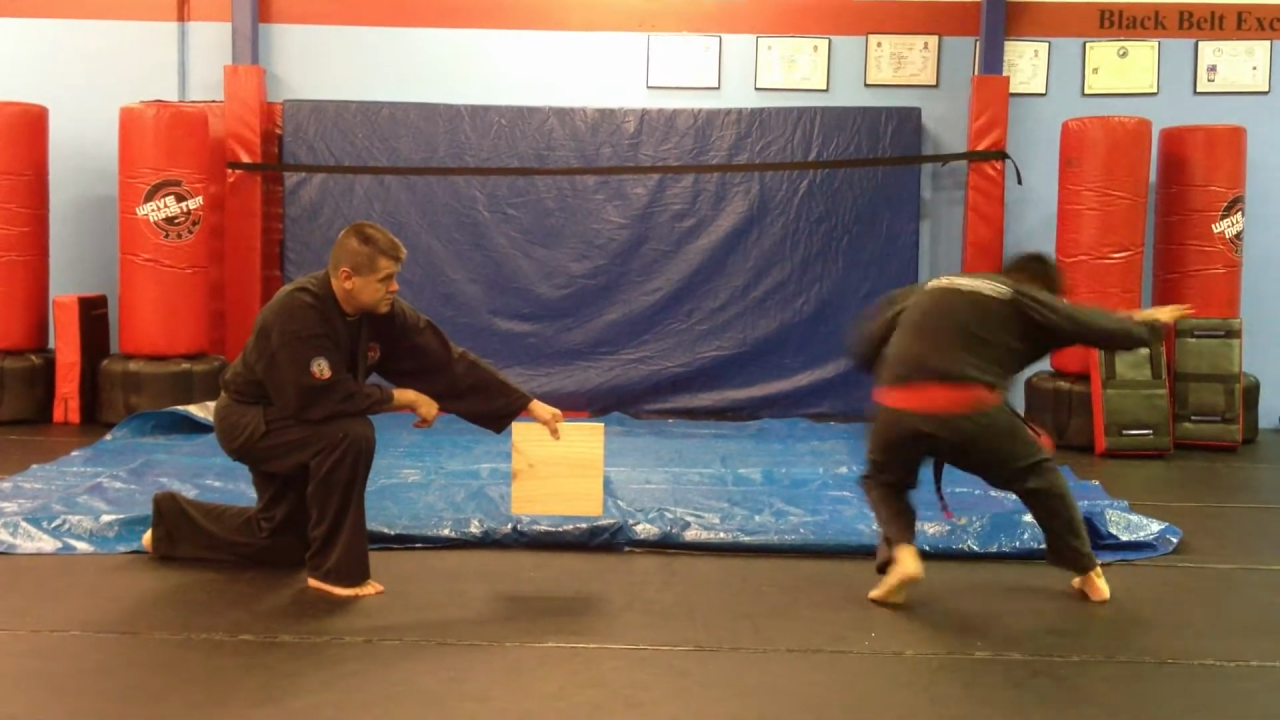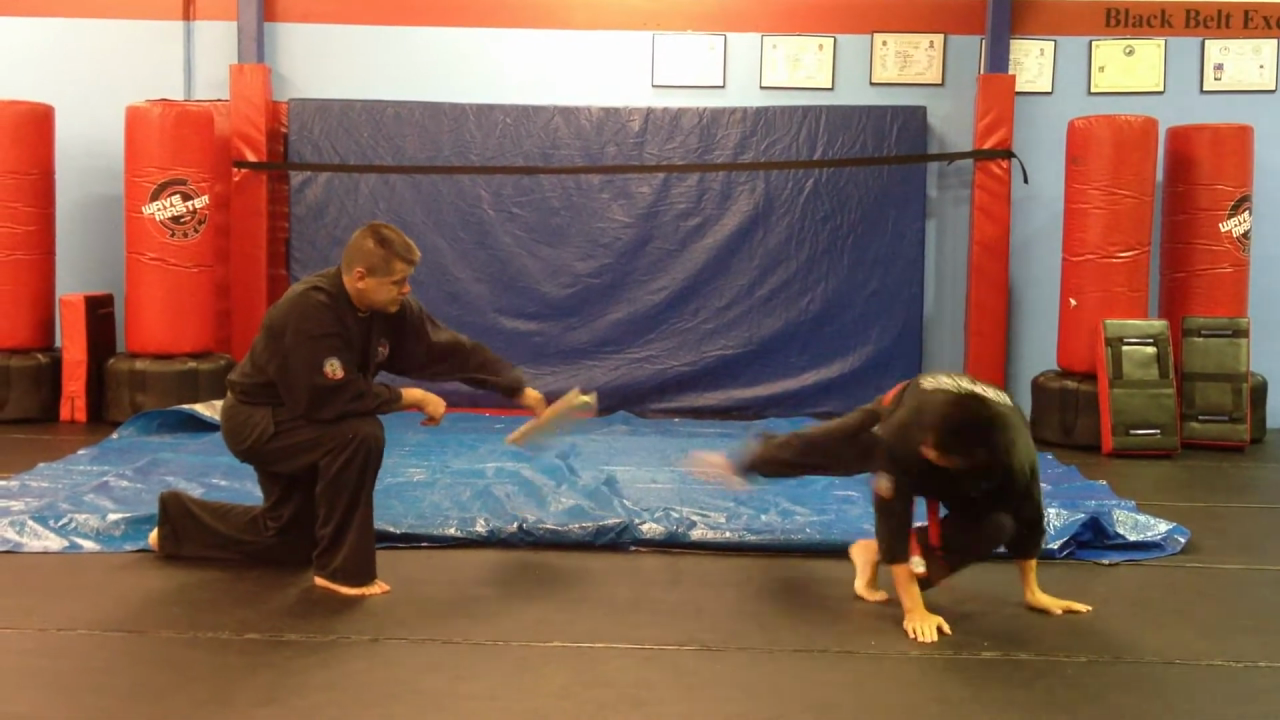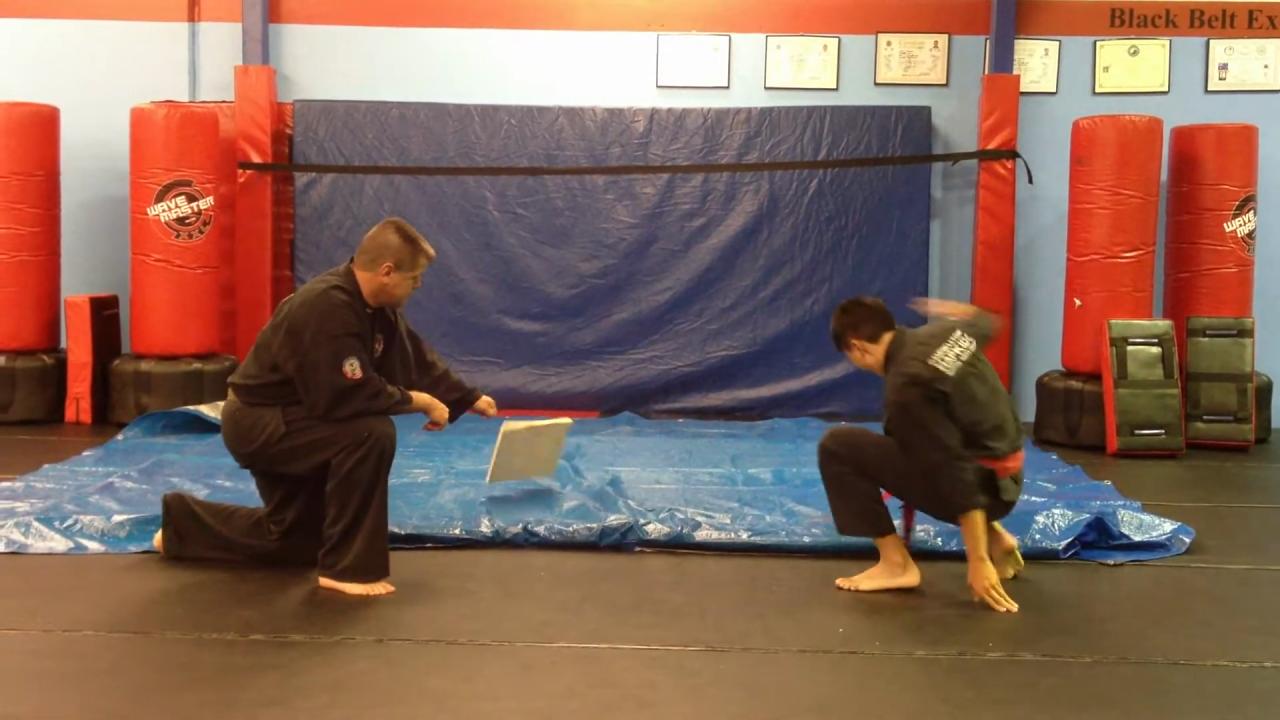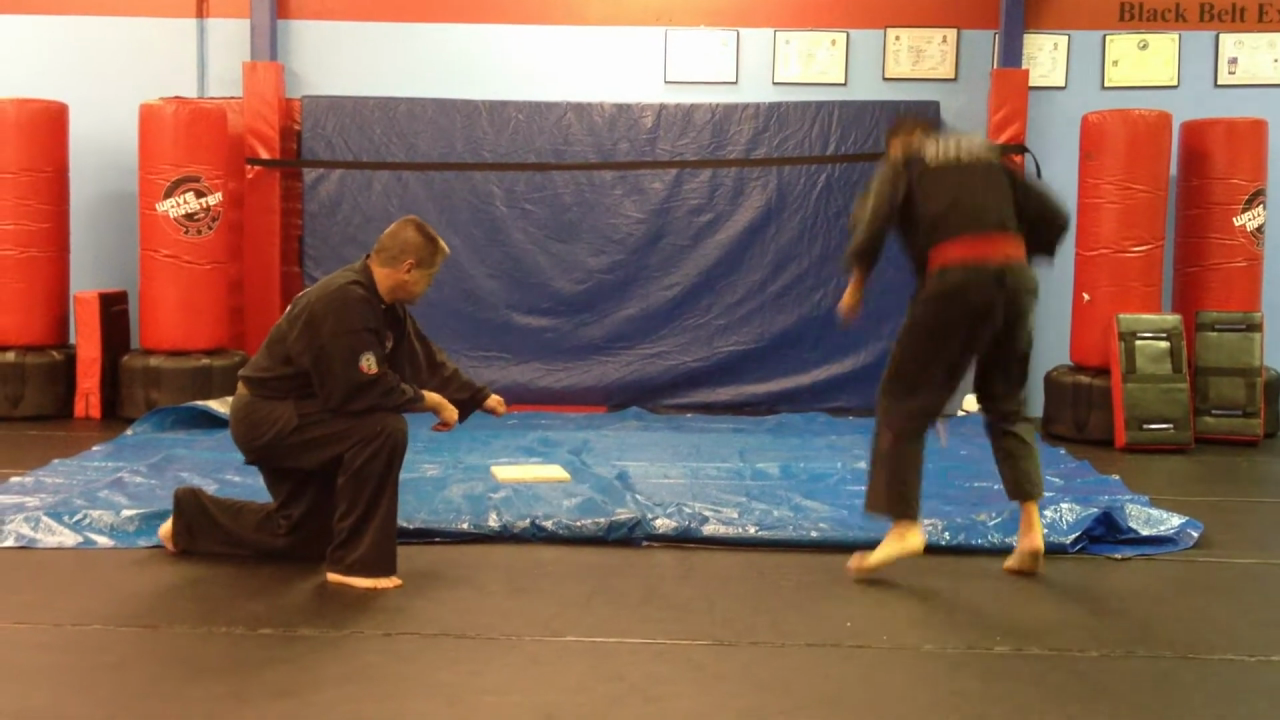
dt=0.5s
person 1, frame 1
left shoulder: (382, 313)
right shoulder: (298, 312)
left elbow: (448, 363)
right elbow: (321, 399)
left wrist: (528, 405)
right wrist: (403, 398)
left hip: (287, 420)
right hip: (249, 419)
left knee: (285, 540)
right knee: (350, 435)
left ankle: (172, 522)
right ankle: (334, 569)
person 1, frame 2
left shoulder: (390, 309)
right shoulder: (309, 310)
left elbow: (450, 349)
right elbow: (330, 398)
left wrist: (517, 387)
right wrist: (409, 397)
left hip: (293, 420)
right hip: (256, 420)
left knee: (291, 535)
right knee: (359, 434)
left ankle: (179, 519)
right ankle: (340, 569)
person 1, frame 3
left shoulder: (375, 305)
right shoulder: (328, 308)
left elbow: (413, 360)
right elbow: (348, 396)
left wrist: (468, 398)
right wrist: (419, 401)
left hip: (282, 421)
right hip: (258, 422)
left knee: (298, 537)
right knee: (372, 433)
left ankle: (182, 522)
right ankle: (347, 567)
person 1, frame 4
left shoulder: (382, 303)
right shoulder: (345, 303)
left elbow: (423, 361)
right elbow: (361, 391)
left wrist: (479, 397)
right wrist: (429, 401)
left hip: (288, 417)
right hip: (268, 416)
left knee: (307, 532)
right knee: (383, 429)
left ankle: (192, 518)
right ankle: (355, 562)
person 2, frame 1
left shoulder: (936, 291)
right shoulder: (1027, 302)
left elbow: (869, 335)
right elbow: (1107, 330)
right wrist: (1150, 319)
left hip: (899, 413)
right hip: (969, 414)
left knee: (884, 480)
right knee: (1039, 473)
left ankle: (900, 556)
right ankle: (1089, 574)
person 2, frame 2
left shoulder: (1014, 457)
right shoulder: (907, 424)
left elbow: (1028, 517)
right elbow: (892, 514)
left wrist: (1033, 590)
right wrist: (913, 607)
right hip: (904, 429)
left knee: (998, 525)
right knee: (799, 453)
left ankle: (877, 553)
right ankle: (736, 466)
person 2, frame 3
left shoulder: (907, 390)
right shoulder: (943, 332)
left elbow: (961, 480)
right elbow: (979, 327)
left wrist: (978, 560)
right wrist: (958, 313)
left hip: (986, 485)
right hip: (1006, 478)
left knee: (837, 448)
left ankle: (898, 566)
right ankle: (998, 539)
person 2, frame 4
left shoulder: (901, 163)
right shoulder: (988, 155)
left elbow: (870, 226)
right elbow: (1052, 218)
left wrist: (854, 287)
left hip: (959, 281)
right hip: (1014, 276)
left knee: (902, 403)
right knee: (1006, 407)
left ankle: (904, 530)
right ankle: (1031, 531)
